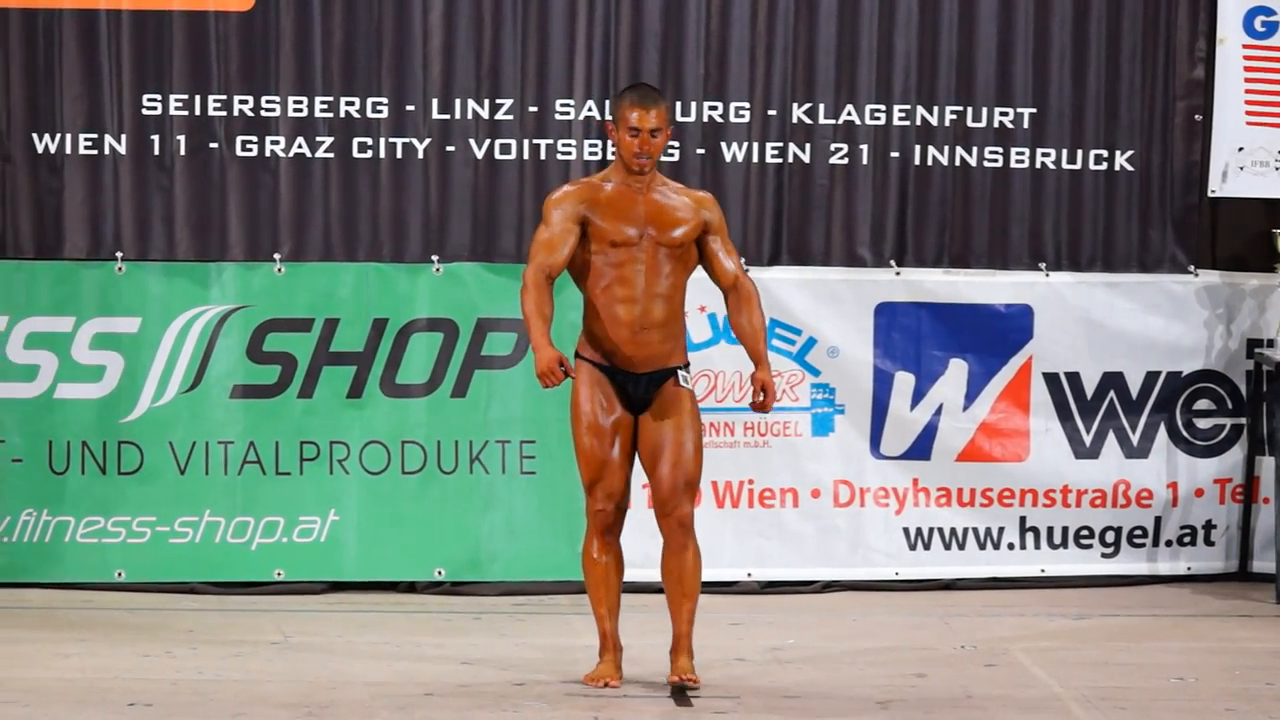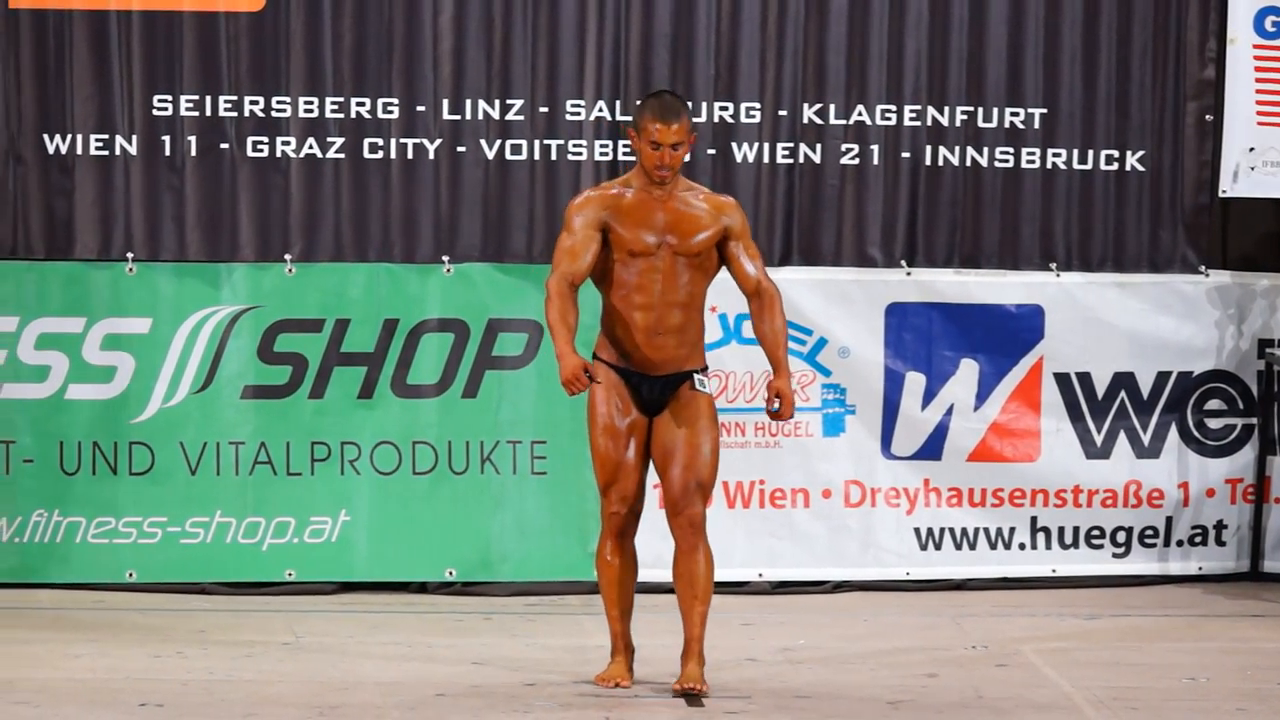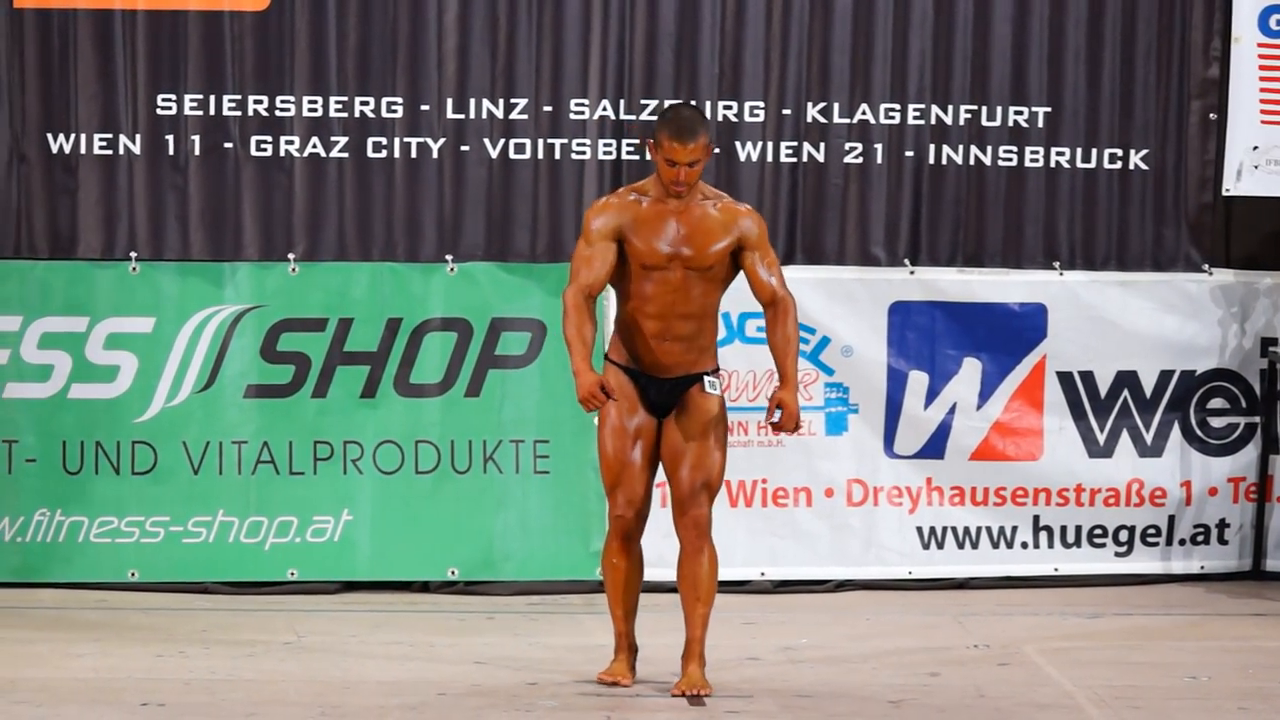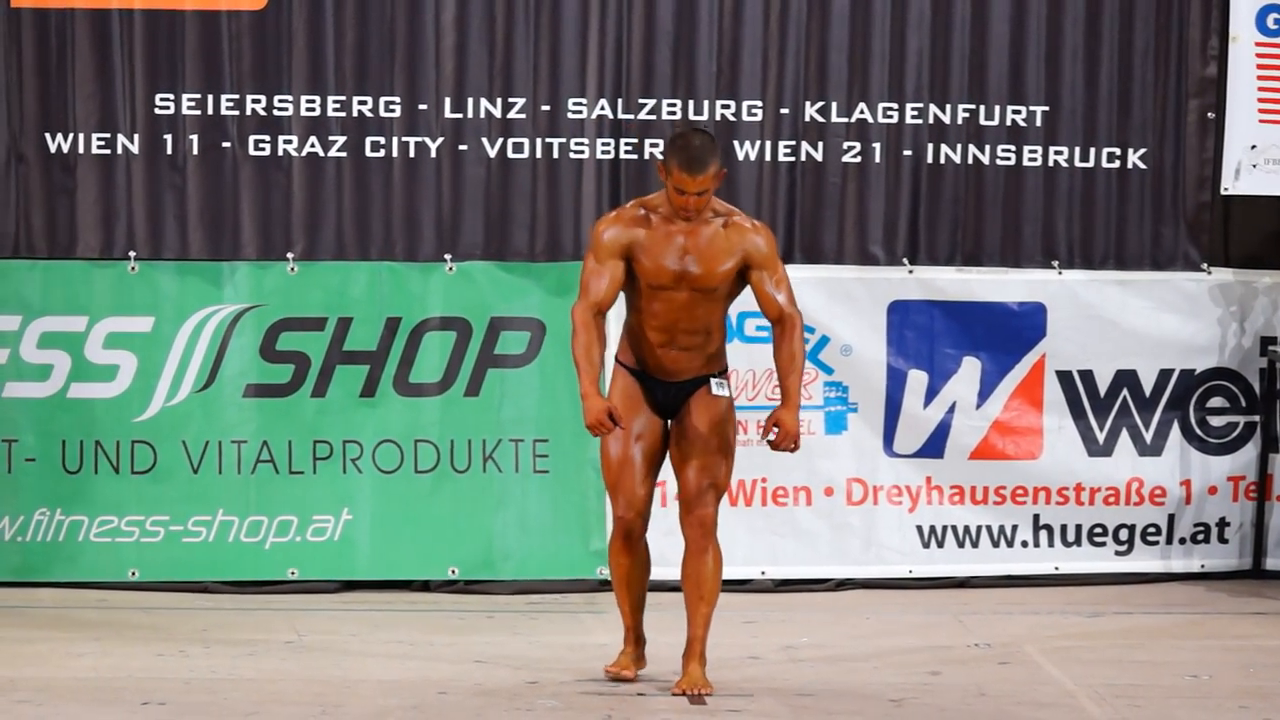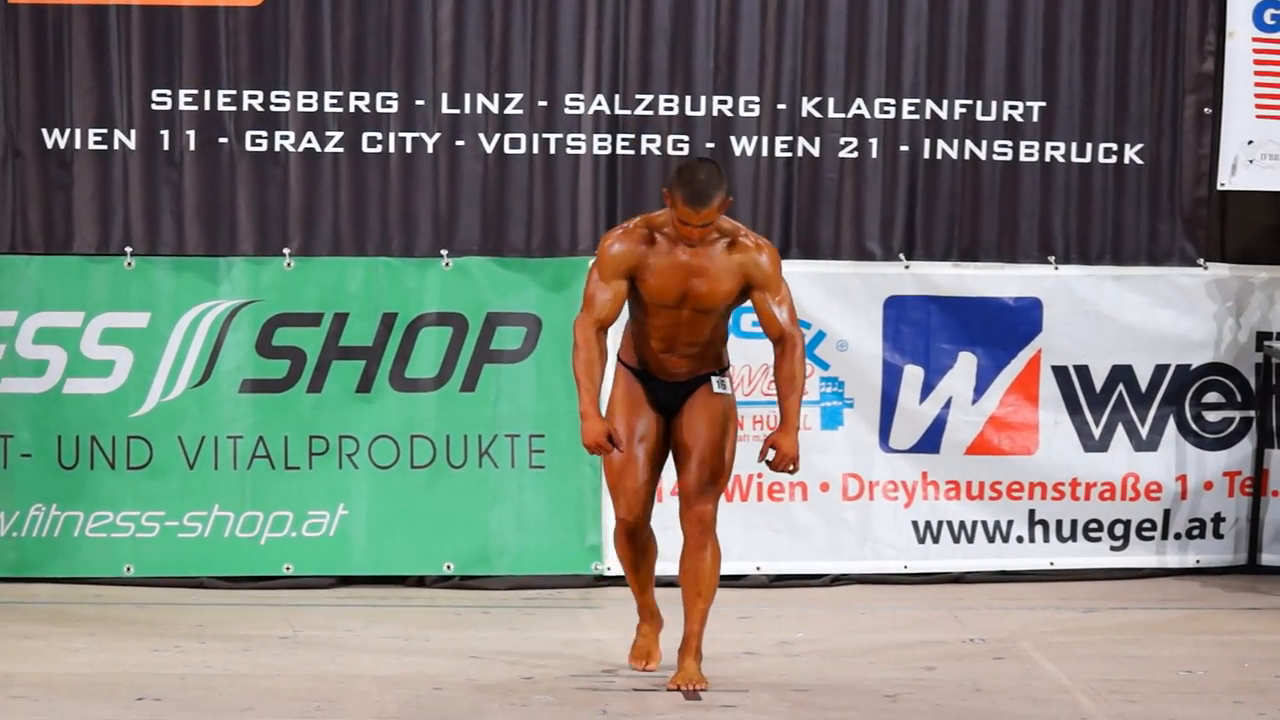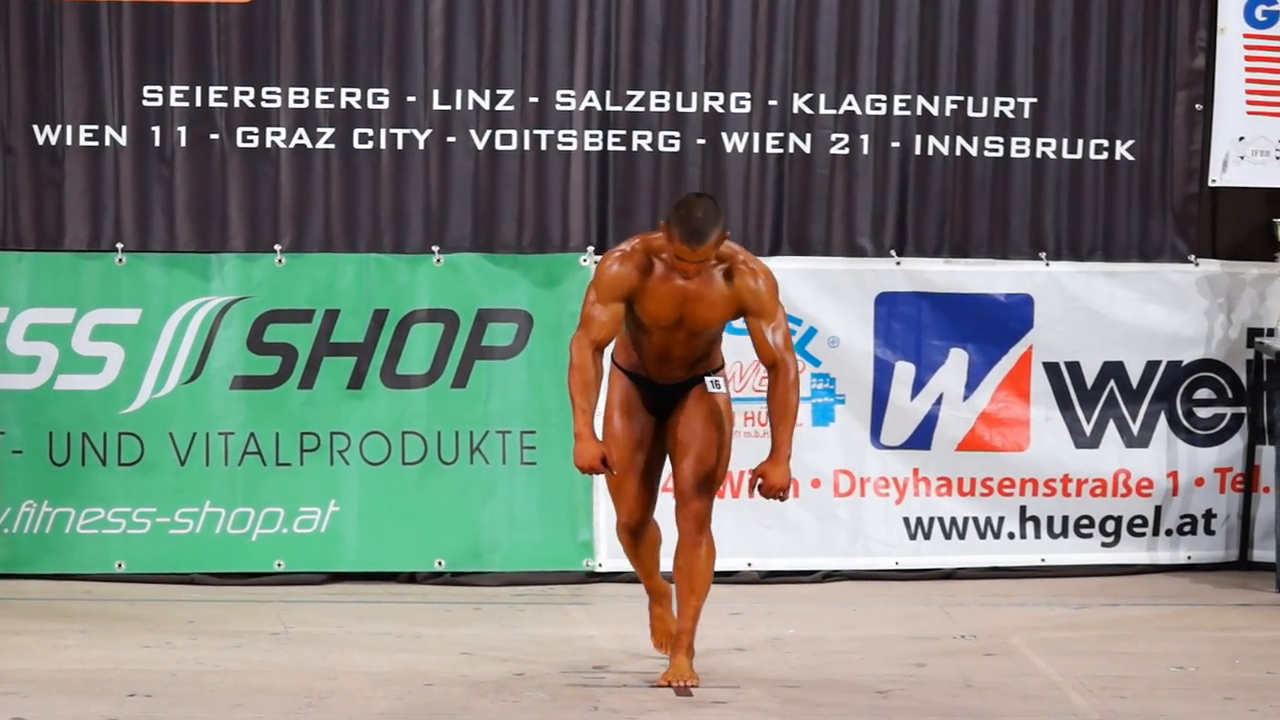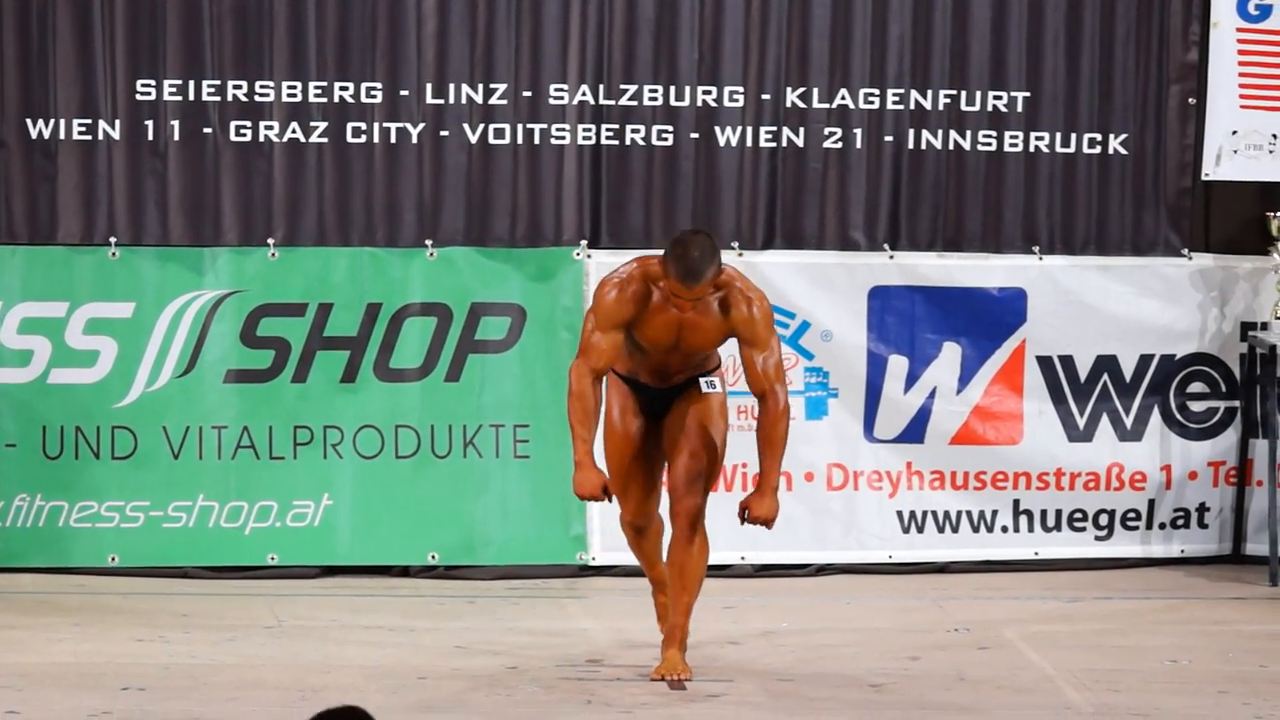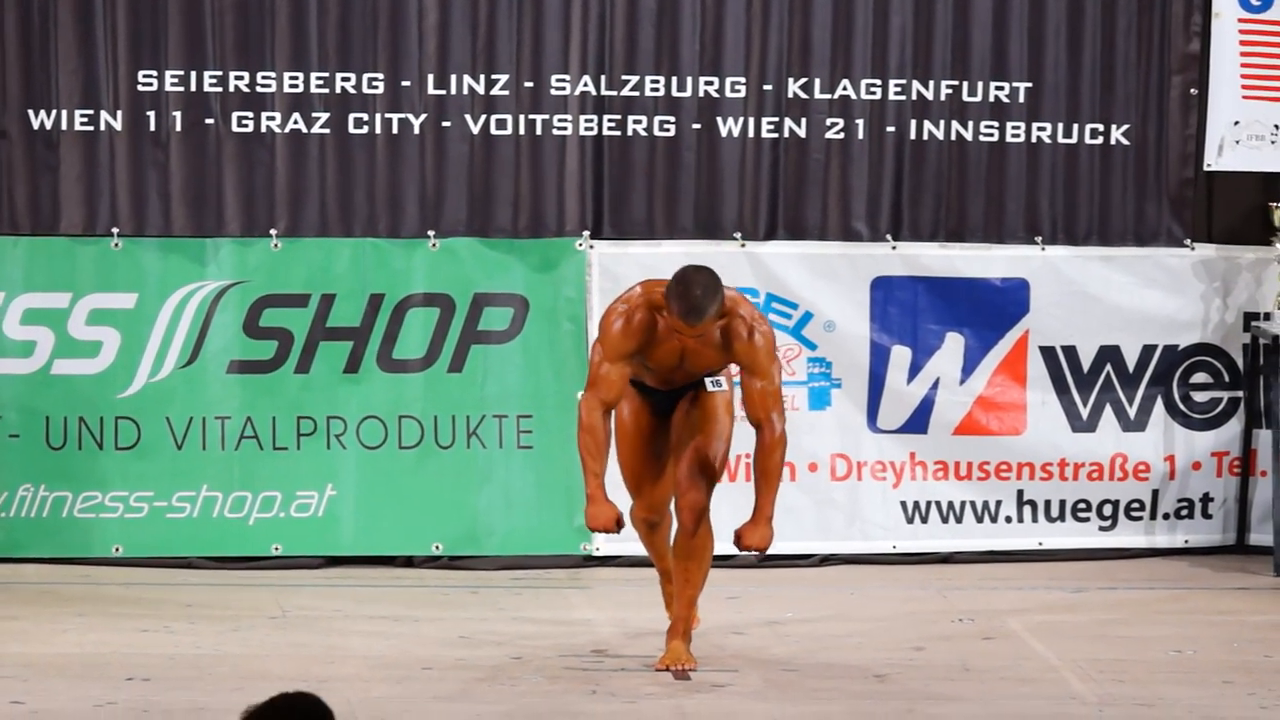
dt=0.1s
person 1, frame 1
left shoulder: (698, 206)
right shoulder: (573, 201)
left elbow: (737, 287)
right elbow: (538, 275)
left wrist: (760, 363)
right wrist: (541, 342)
left hip: (669, 381)
right hip: (598, 378)
left knee: (678, 516)
right knee: (604, 518)
left ankle: (683, 651)
right ankle: (609, 652)
person 1, frame 2
left shoulder: (721, 211)
right shoulder: (596, 206)
left elbow: (760, 291)
right elbow: (562, 282)
left wrist: (780, 370)
right wrist: (565, 350)
left hip: (687, 383)
right hip: (616, 379)
left knee: (690, 519)
right knee: (618, 520)
left ankle: (692, 659)
right ankle: (620, 652)
person 1, frame 3
left shoulder: (738, 220)
right shoulder: (612, 214)
left elbow: (777, 301)
right elbow: (579, 293)
left wrist: (788, 383)
right wrist: (582, 370)
left hip: (698, 386)
right hip: (627, 382)
left knee: (694, 522)
right knee: (625, 519)
left ankle: (694, 660)
right ankle: (624, 650)
person 1, frame 4
left shoulder: (748, 236)
right shoulder: (621, 228)
left elbow: (786, 318)
right elbow: (589, 309)
left wrist: (790, 403)
right wrist: (590, 391)
left hip: (705, 388)
right hip: (635, 383)
left knee: (700, 523)
right knee: (628, 519)
left ankle: (695, 659)
right ankle: (633, 641)
person 1, frame 5
left shoulder: (753, 254)
right shoulder: (626, 244)
left elbow: (789, 339)
right elbow: (590, 326)
left wrist: (789, 426)
right wrist: (589, 412)
left hip: (705, 386)
right hip: (638, 382)
left knee: (699, 518)
right knee: (631, 517)
left ankle: (690, 656)
right ankle: (648, 619)
person 1, frame 6
left shoulder: (749, 277)
right shoulder: (624, 265)
left elbow: (781, 364)
right elbow: (586, 346)
left wrist: (780, 455)
right wrist: (584, 433)
left hip: (699, 386)
right hip: (634, 383)
left knee: (694, 516)
right knee: (631, 515)
left ankle: (682, 652)
right ankle: (659, 597)
person 1, frame 7
left shoulder: (747, 303)
right shoulder: (622, 289)
left elbow: (772, 393)
right elbow: (585, 372)
left wrist: (767, 487)
right wrist: (583, 461)
left hip: (697, 387)
right hip: (630, 385)
left knee: (687, 509)
right knee: (636, 511)
left ankle: (674, 645)
right ankle: (662, 588)
person 1, frame 8
left shoulder: (749, 330)
right shoulder: (627, 317)
left elbow: (770, 423)
right elbow: (595, 402)
left wrist: (763, 517)
right wrist: (594, 494)
left hip: (703, 387)
right hip: (640, 387)
left knee: (693, 504)
right knee: (649, 507)
left ankle: (679, 635)
right ankle: (671, 578)
